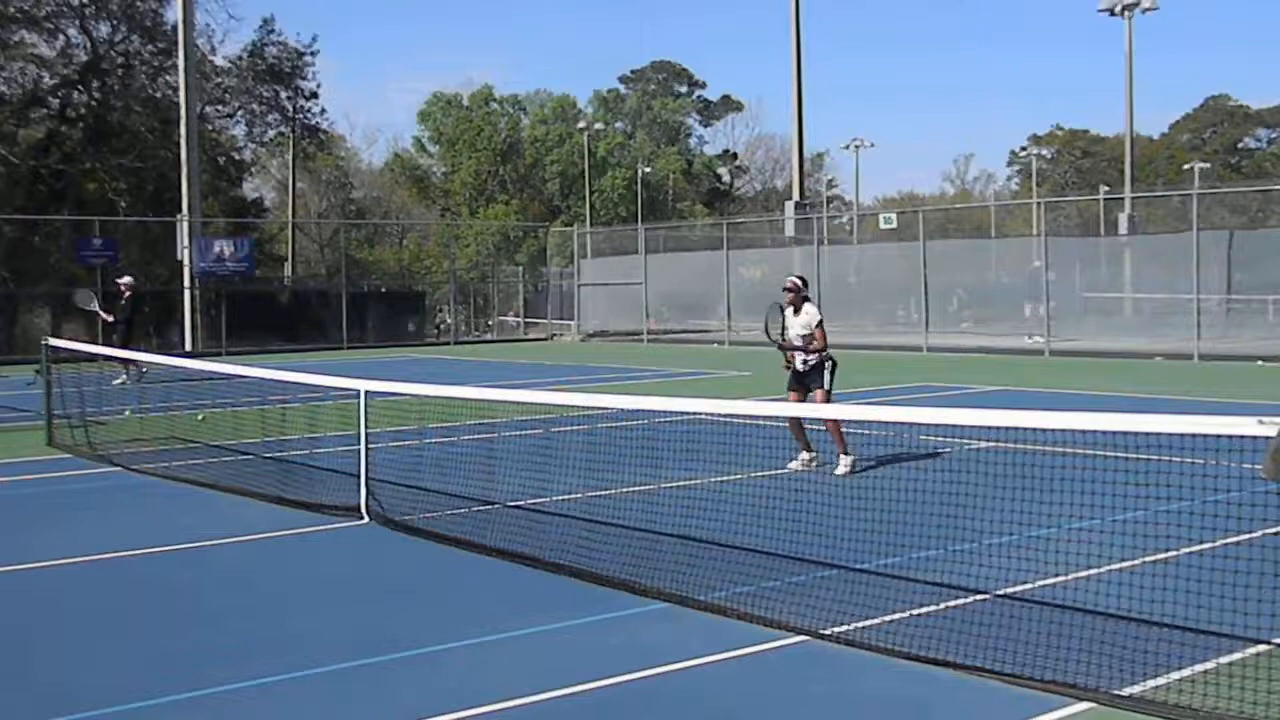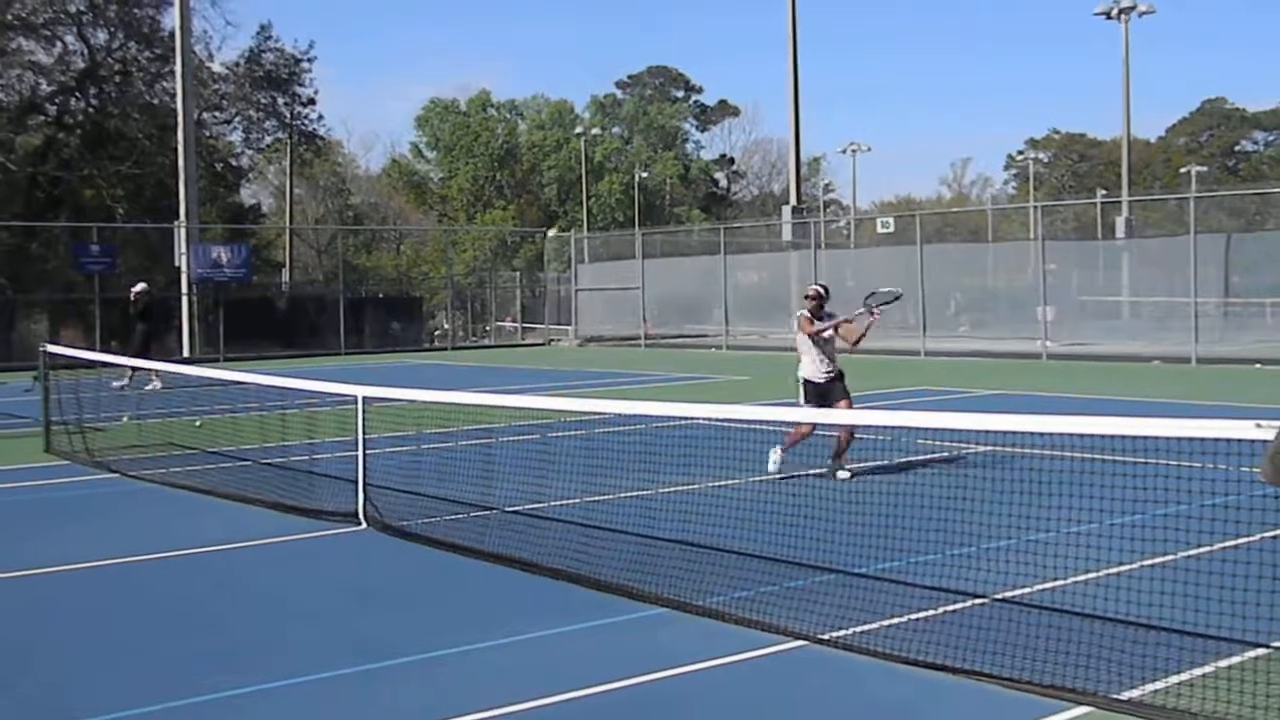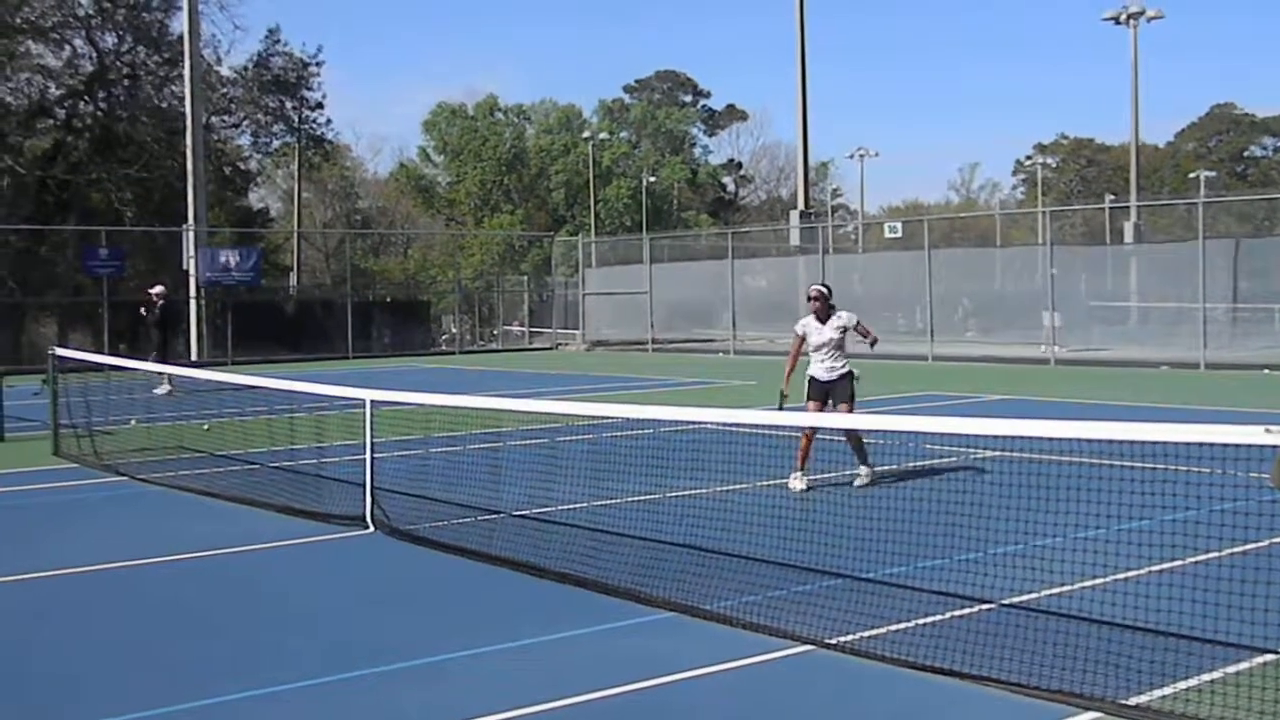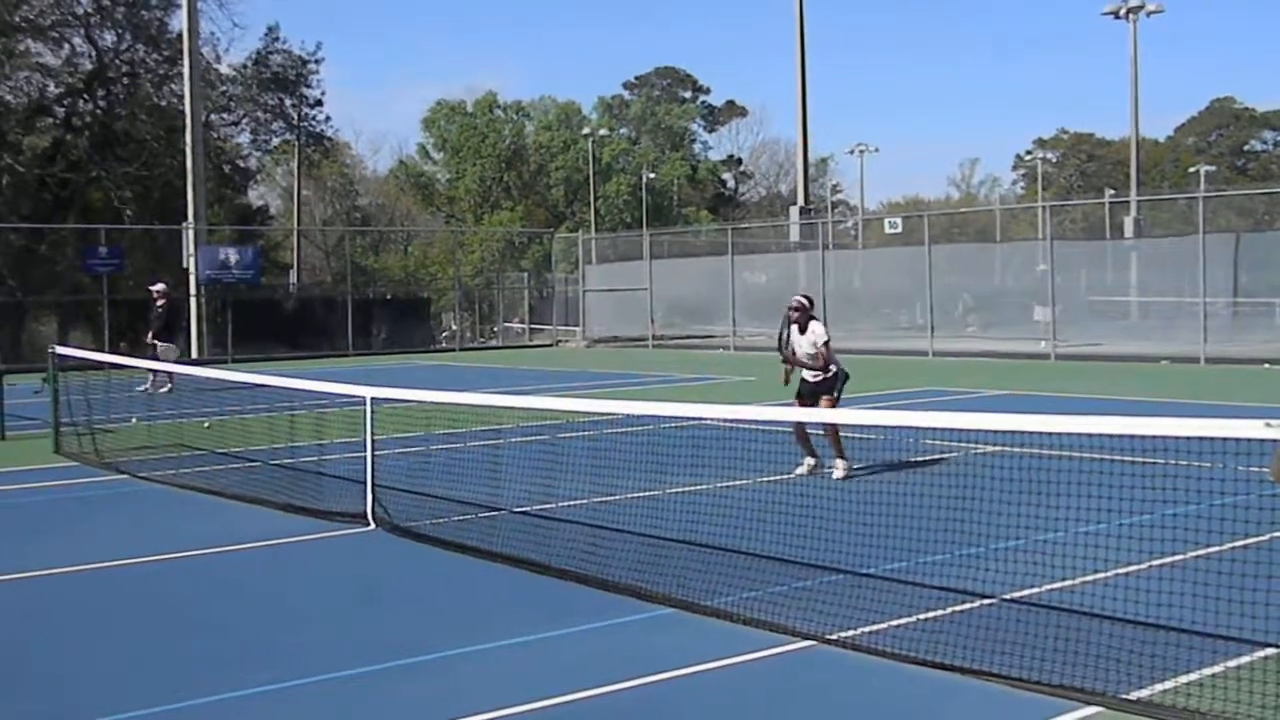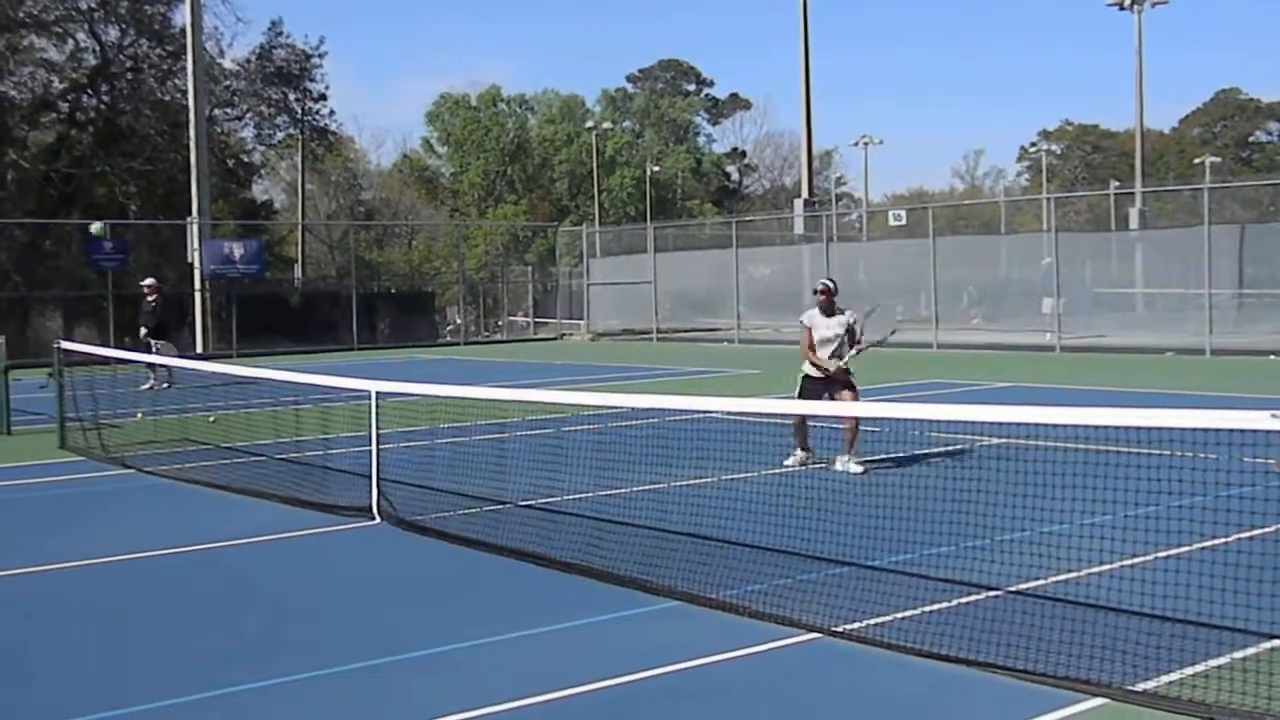
dt=0.7s
person 1, frame 1
left shoulder: (812, 313)
right shoulder: (787, 312)
left elbow: (822, 346)
left wrist: (795, 348)
right wrist: (790, 357)
left hip: (819, 366)
right hip: (800, 368)
right knee: (792, 415)
left ankle: (845, 457)
right ankle: (807, 455)
person 1, frame 2
left shoulder: (832, 319)
right shoulder: (803, 317)
left elbow: (853, 341)
right elbow: (810, 331)
left wrist: (870, 322)
right wrist: (837, 323)
left hip: (833, 378)
right hip: (810, 380)
right knee: (807, 429)
left ankle: (836, 462)
right ankle: (780, 450)
person 1, frame 3
left shoulder: (843, 317)
right shoulder: (804, 324)
left elbow: (871, 336)
right elbow: (794, 354)
left wrist: (871, 339)
right wrist: (786, 382)
left hip: (841, 377)
right hip: (817, 379)
right knee: (809, 428)
left ankle: (865, 467)
right ankle: (798, 474)
person 1, frame 4
left shoulder: (818, 330)
right shoulder: (792, 329)
left elbow: (824, 365)
right elbow: (792, 355)
left wrist: (798, 363)
right wrist: (788, 371)
left hip: (830, 377)
right hip: (808, 380)
right knee: (797, 421)
left ankle: (840, 461)
right ankle: (811, 459)
person 1, frame 5
left shoulder: (847, 317)
right shoulder: (809, 317)
left elbow: (853, 345)
right elbow: (807, 352)
left wrist: (855, 351)
right wrist: (829, 368)
left hip: (840, 374)
right hip: (813, 375)
right knee: (799, 420)
left ankle: (845, 458)
right ankle: (803, 451)
